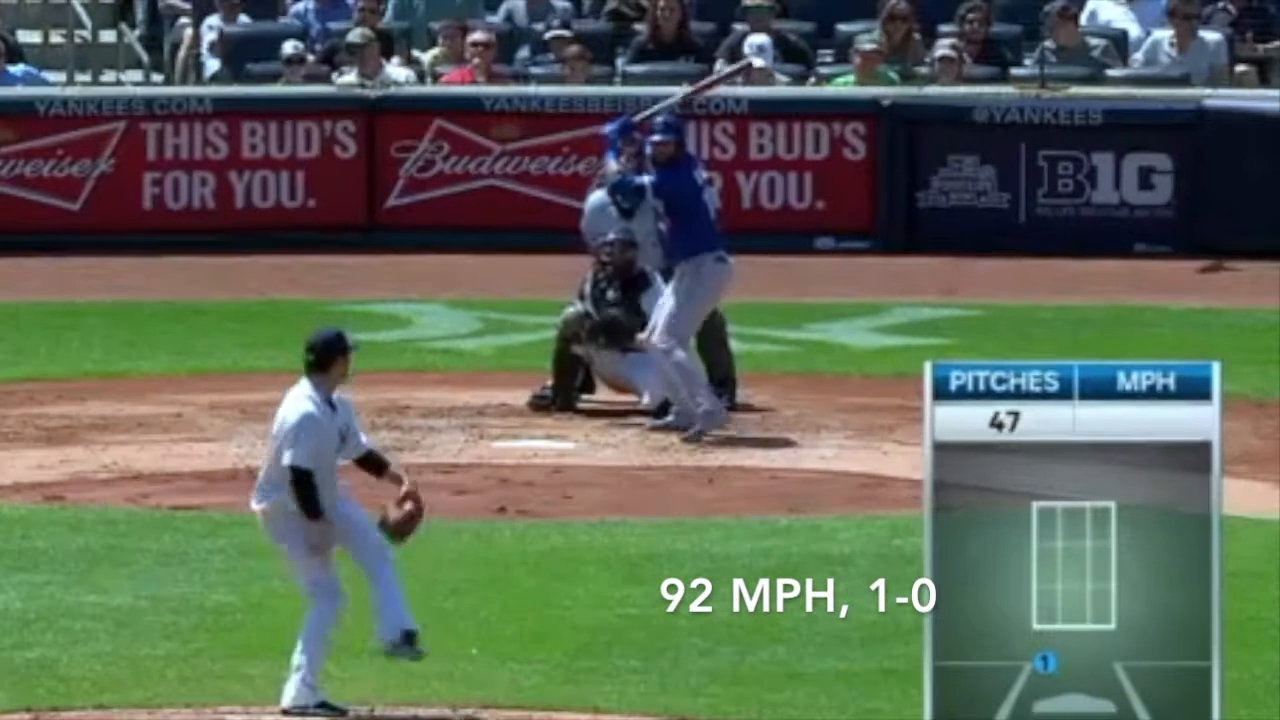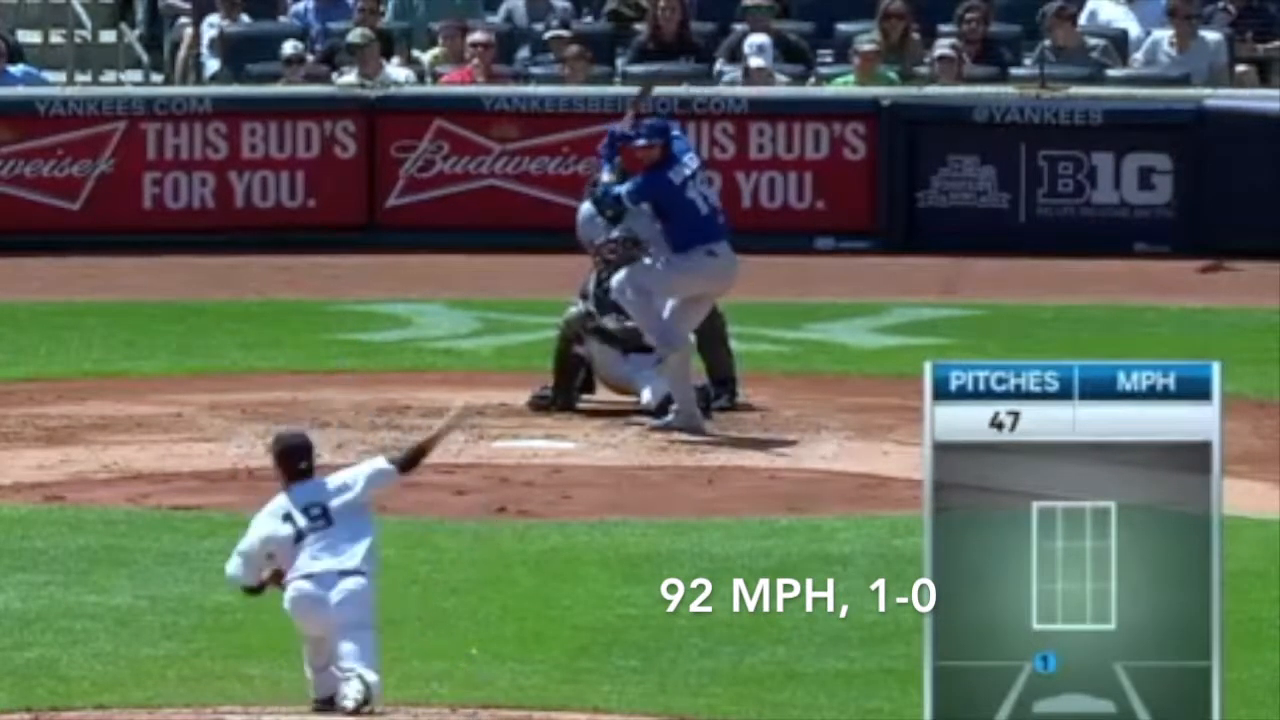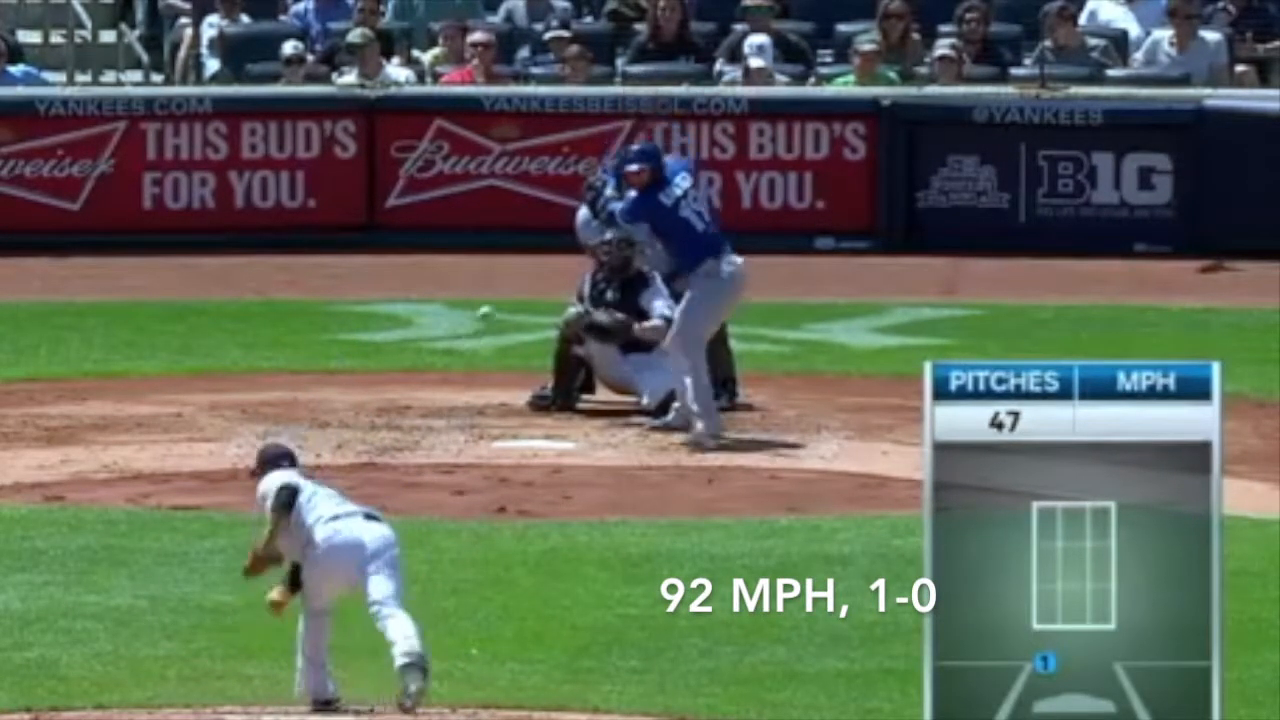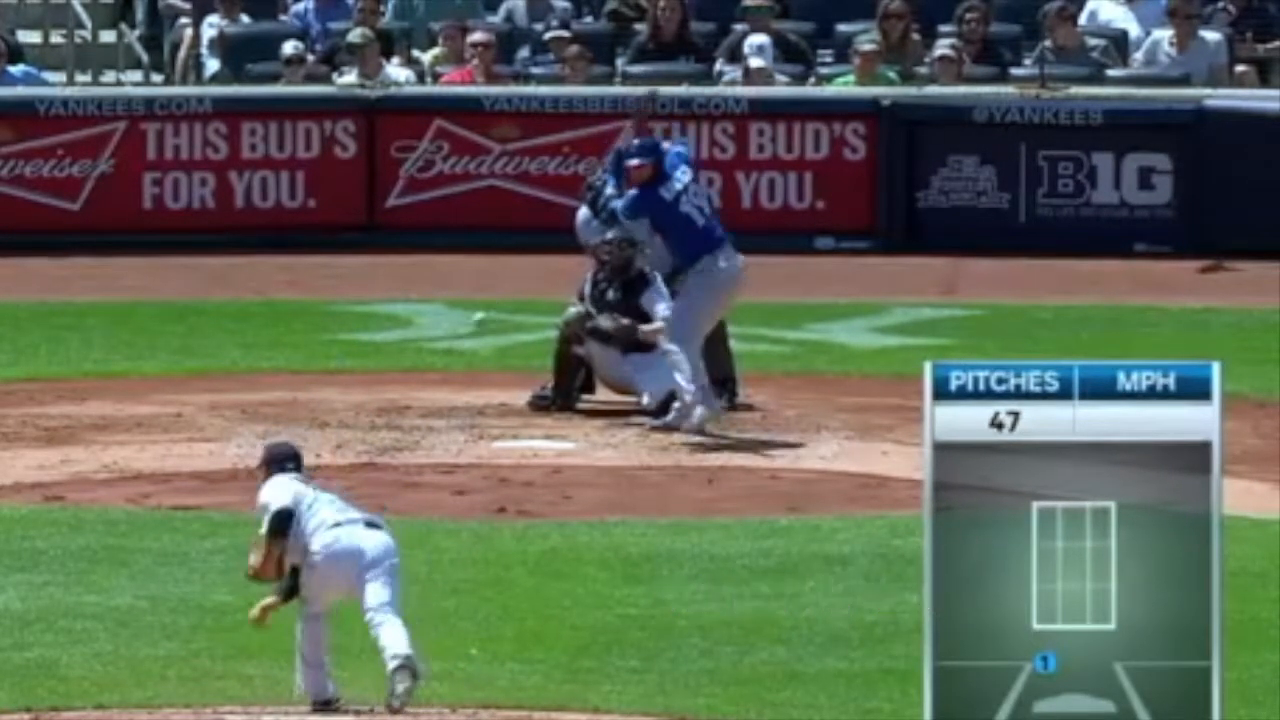
dt=0.7s
person 1, frame 1
left shoulder: (682, 172)
right shoulder: (685, 168)
left elbow: (620, 186)
left hip: (705, 268)
right hip: (689, 269)
left knee: (667, 340)
right knee: (655, 338)
left ankle: (707, 411)
right ankle: (687, 413)
person 1, frame 2
left shoulder: (653, 180)
right shoulder: (685, 152)
left elbow: (606, 198)
right elbow: (670, 130)
left wrist: (608, 160)
right wrist: (629, 134)
left hip: (702, 262)
right hip: (721, 262)
left knee: (624, 282)
right knee: (671, 332)
left ankle: (668, 343)
right ankle: (686, 413)
person 1, frame 3
left shoulder: (647, 202)
right shoulder: (679, 172)
left elbow: (611, 214)
right elbow: (674, 159)
left hip: (714, 276)
right hip: (719, 272)
left knee: (686, 344)
right knee: (676, 347)
left ankle: (707, 422)
right ankle: (684, 413)
person 1, frame 4
left shoulder: (644, 198)
right shoulder: (679, 163)
left elbow: (609, 212)
right elbow: (671, 147)
left wrist: (612, 175)
right wrist: (642, 134)
left hip: (710, 270)
right hip: (721, 266)
left knee: (679, 340)
right knee: (679, 336)
left ankle: (703, 404)
right ankle: (685, 412)
person 2, frame 1
left shoulder: (336, 403)
right shoulder: (304, 411)
left elbow: (361, 452)
right elbow: (300, 475)
left wrist: (399, 480)
right wrist: (317, 525)
left hip: (326, 499)
right hip: (296, 511)
left knee: (377, 553)
right knee: (327, 595)
left ankle: (399, 634)
person 2, frame 2
left shoulder: (267, 519)
right shoulder: (346, 484)
left elbow: (245, 581)
right elbow: (403, 462)
left wrist: (273, 576)
right wrist: (441, 431)
left hip: (302, 597)
right hip: (353, 590)
left knee: (318, 628)
left ankle: (325, 693)
right ankle: (357, 683)
person 2, frame 3
left shoulder: (271, 481)
right shoulder: (316, 489)
left elbow: (287, 495)
right elbow: (305, 557)
left wrist: (267, 544)
right wrist: (287, 589)
left hip: (333, 534)
right hip: (377, 534)
left knee: (315, 612)
right knee: (388, 608)
left ankle: (321, 694)
right ankle: (409, 661)
person 2, frame 4
left shoulder: (273, 489)
right shoulder: (314, 492)
left elbow: (283, 514)
right elbow: (303, 565)
left wrist: (268, 561)
right wrist: (274, 601)
left hip: (332, 545)
right hip: (378, 541)
left knee: (312, 614)
right knee: (383, 615)
left ankle: (320, 693)
right ankle: (400, 663)
person 3, frame 1
left shoulder: (649, 284)
right shoulder: (595, 282)
right elbow: (575, 322)
left hip: (644, 358)
right hip: (611, 360)
left knee: (658, 400)
right knee: (573, 317)
right ankle: (560, 392)
person 3, frame 2
left shoulder: (652, 283)
right shoulder: (597, 280)
left elbow: (665, 334)
left wrist: (631, 329)
left hip: (648, 360)
right hip: (613, 361)
left knee: (661, 400)
right knee: (576, 319)
left ankle: (700, 394)
right ankle: (563, 391)
person 3, frame 3
left shoulder: (649, 282)
right shoulder: (593, 281)
left elbow: (666, 326)
left wrist: (634, 328)
left hip: (649, 362)
right hip: (613, 366)
left knee: (660, 401)
right ankle: (563, 393)
person 3, frame 4
left shoulder: (649, 283)
right shoulder: (594, 281)
left elbow: (669, 327)
left wrist: (636, 331)
left hip: (648, 361)
right hip: (614, 367)
left knee: (662, 401)
left ankle: (697, 394)
right ankle: (563, 391)
